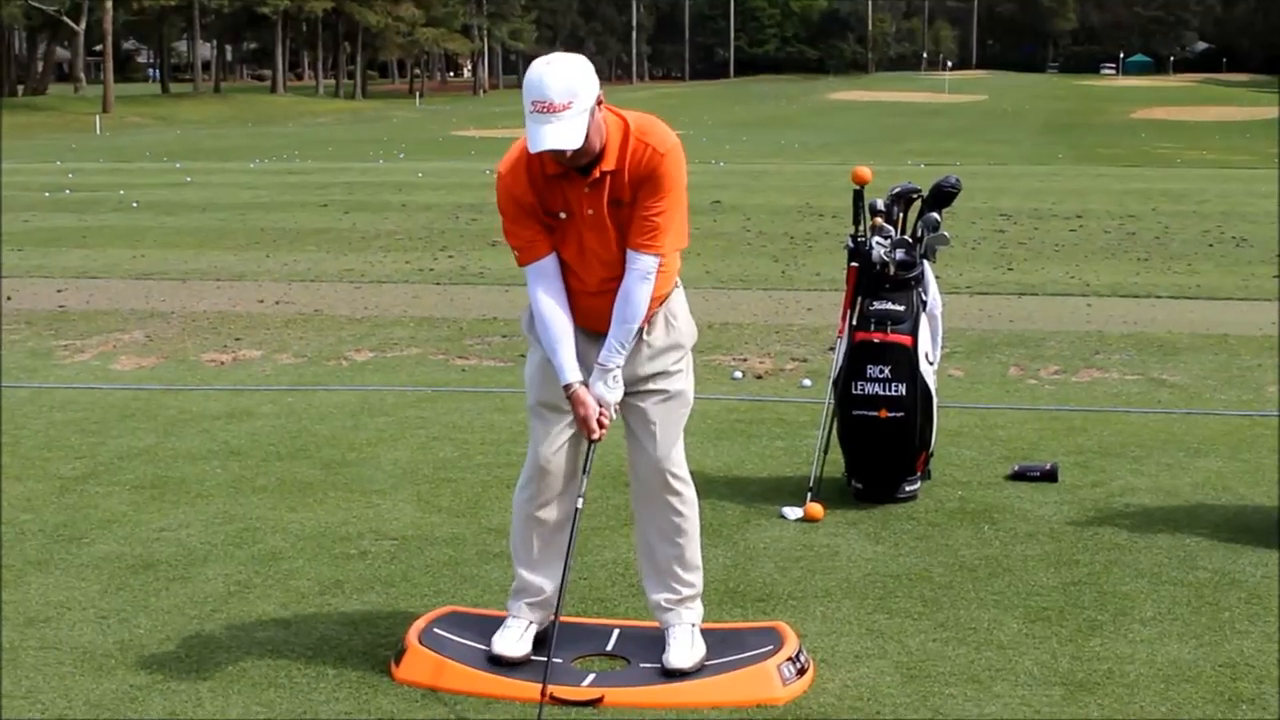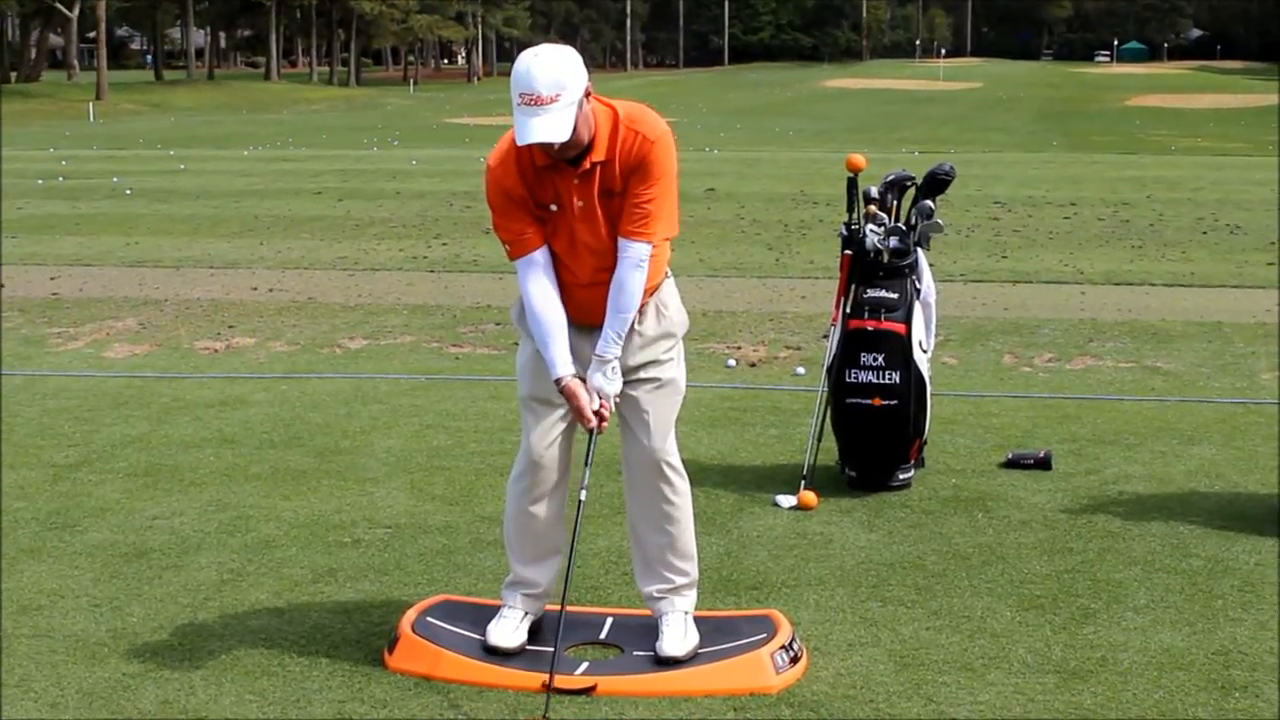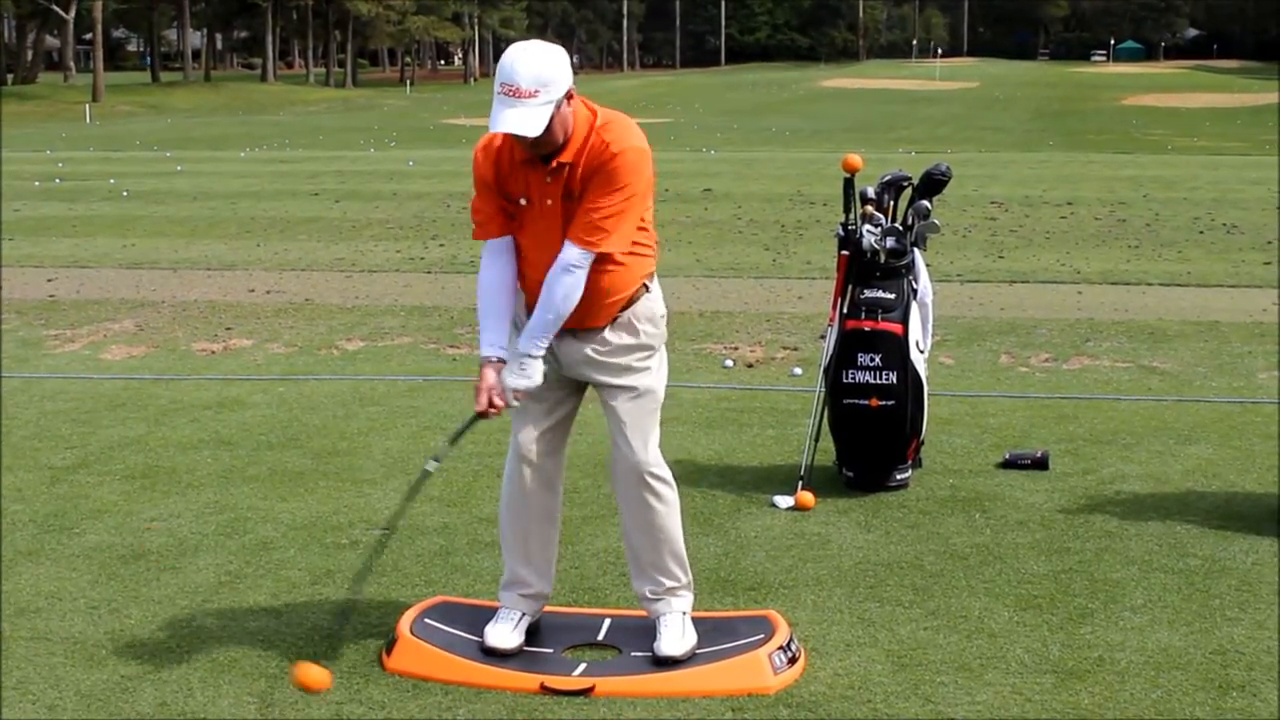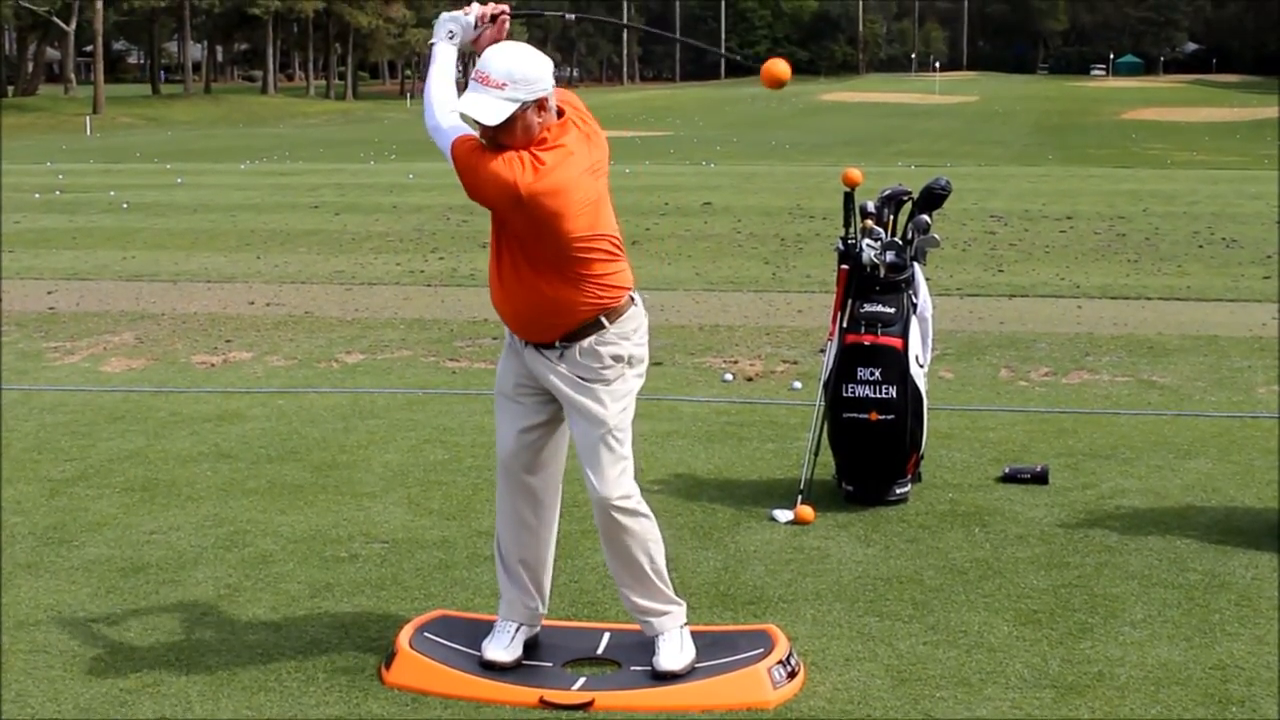
dt=0.7s
person 1, frame 1
left shoulder: (655, 149)
right shoulder: (517, 175)
left elbow: (642, 270)
right elbow: (544, 284)
left wrist: (610, 371)
right wrist: (573, 382)
left hip: (651, 327)
right hip: (565, 327)
left knee: (662, 468)
right knee: (546, 466)
left ankle: (680, 613)
right ankle: (528, 608)
person 1, frame 2
left shoulder: (645, 137)
right shoulder: (506, 167)
left elbow: (635, 259)
right elbow: (535, 275)
left wrist: (609, 361)
right wrist: (564, 376)
left hip: (641, 318)
right hip: (555, 321)
left knee: (655, 458)
right knee: (538, 458)
left ankle: (672, 602)
right ankle: (522, 597)
person 1, frame 3
left shoulder: (619, 151)
right shoulder: (494, 153)
left elbow: (574, 263)
right elbow: (496, 258)
left wrist: (528, 354)
right wrist: (492, 356)
left hip: (621, 326)
right hip: (535, 323)
left knee: (639, 465)
right knee: (528, 460)
left ankle: (669, 602)
right ankle: (522, 599)
person 1, frame 4
left shoulder: (517, 181)
right shoulder: (569, 115)
left elbow: (441, 127)
left hip: (597, 348)
right hip: (529, 341)
left knee: (610, 490)
right knee: (520, 472)
left ankle: (665, 619)
right ankle: (519, 614)
